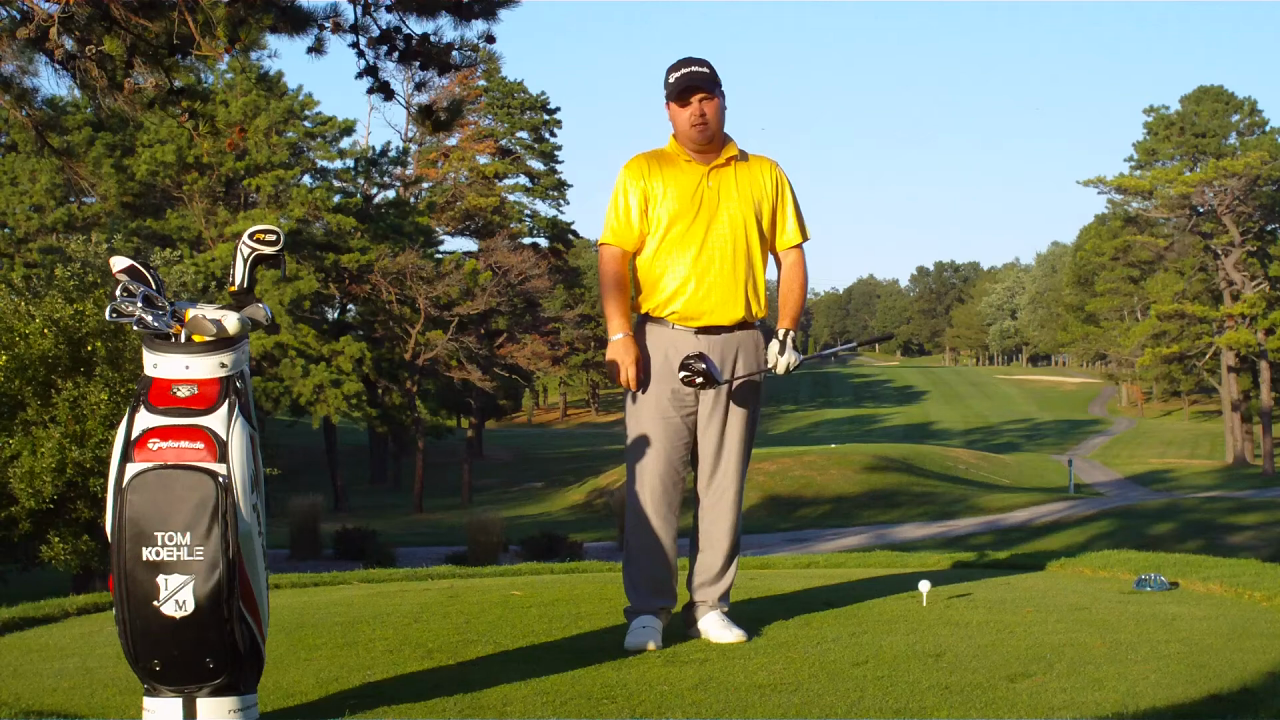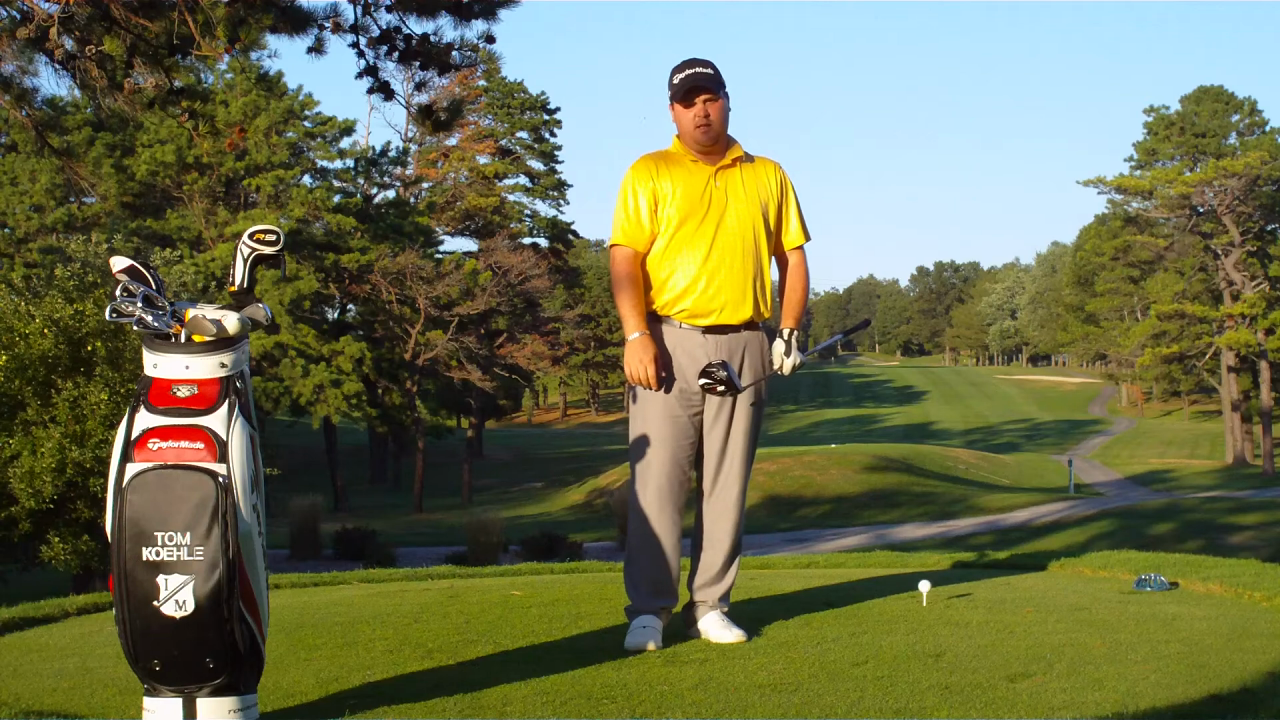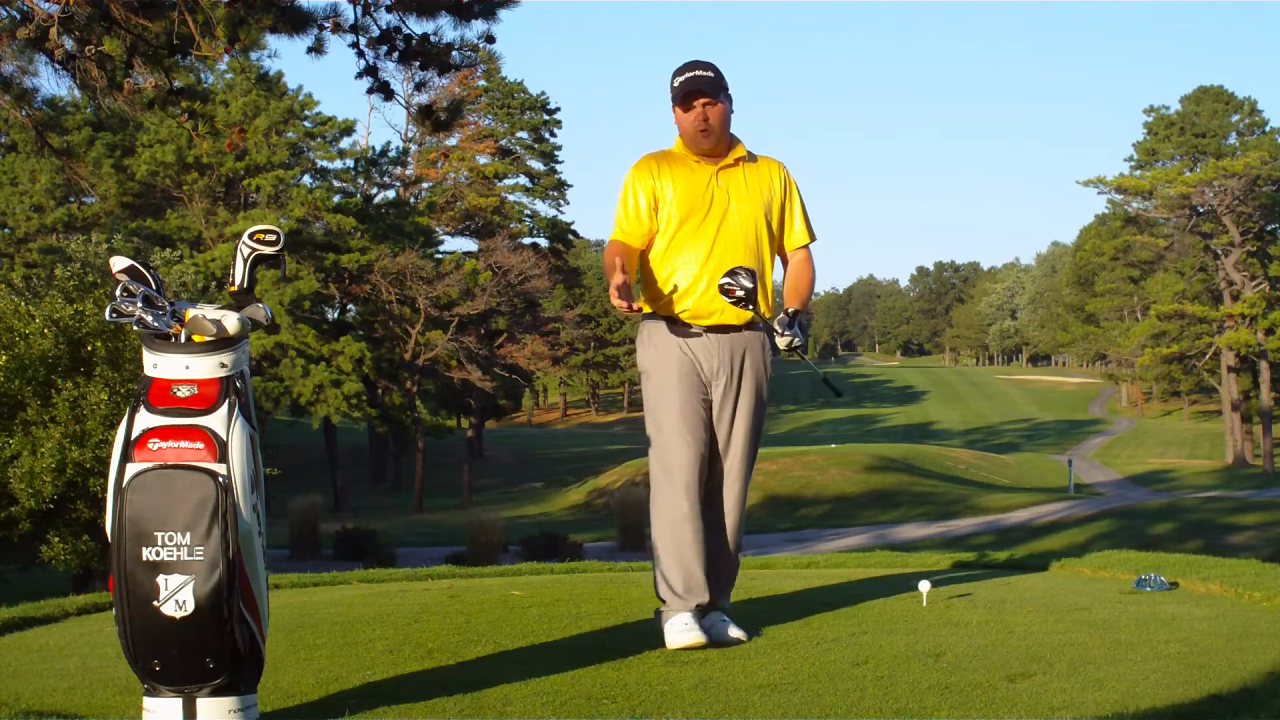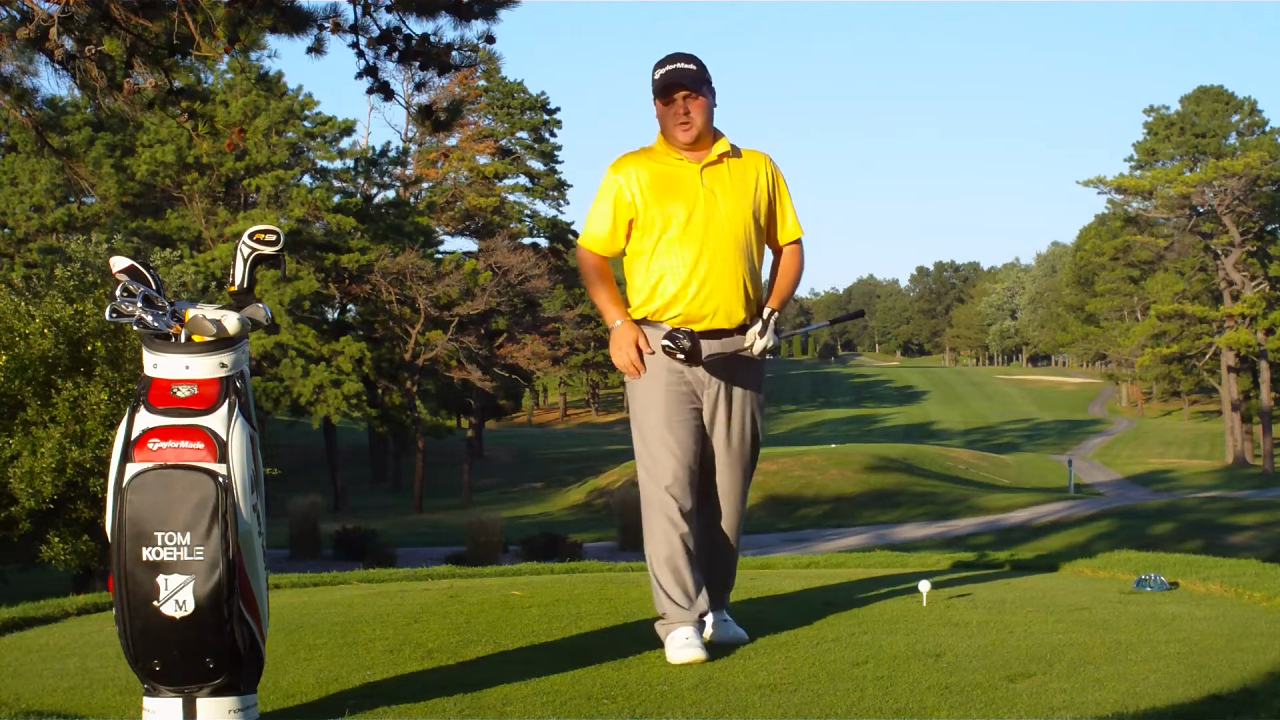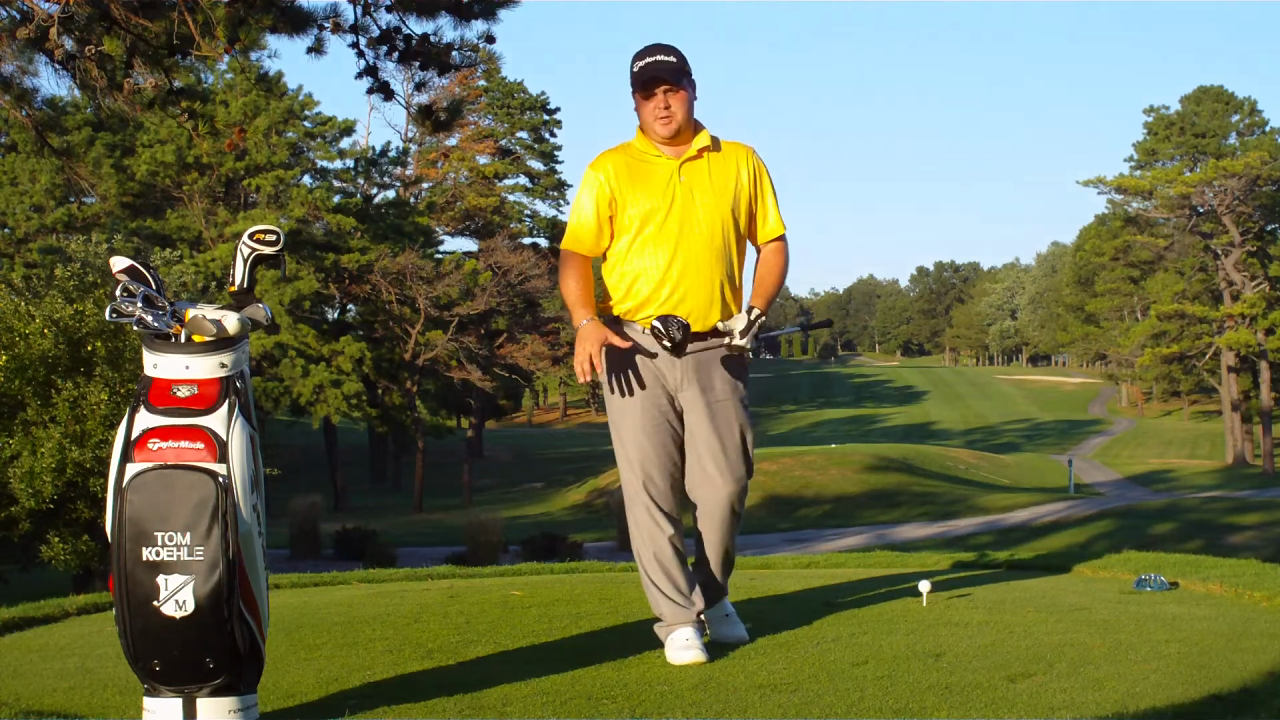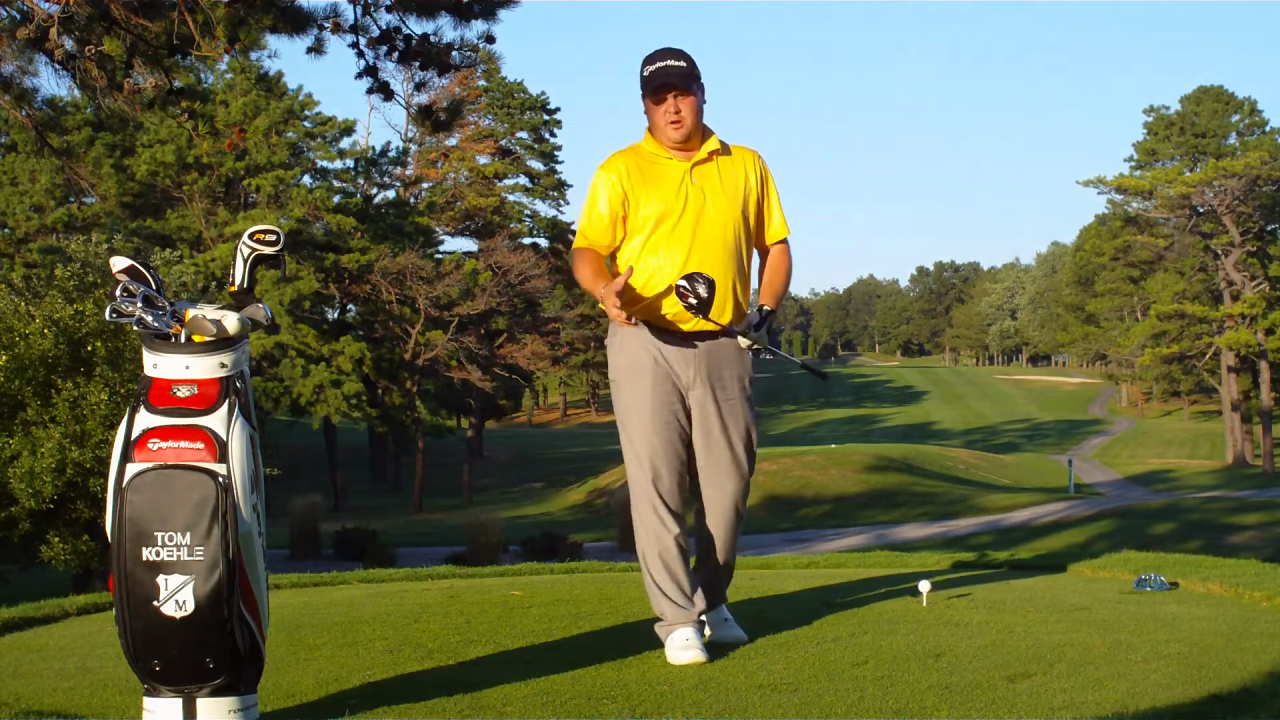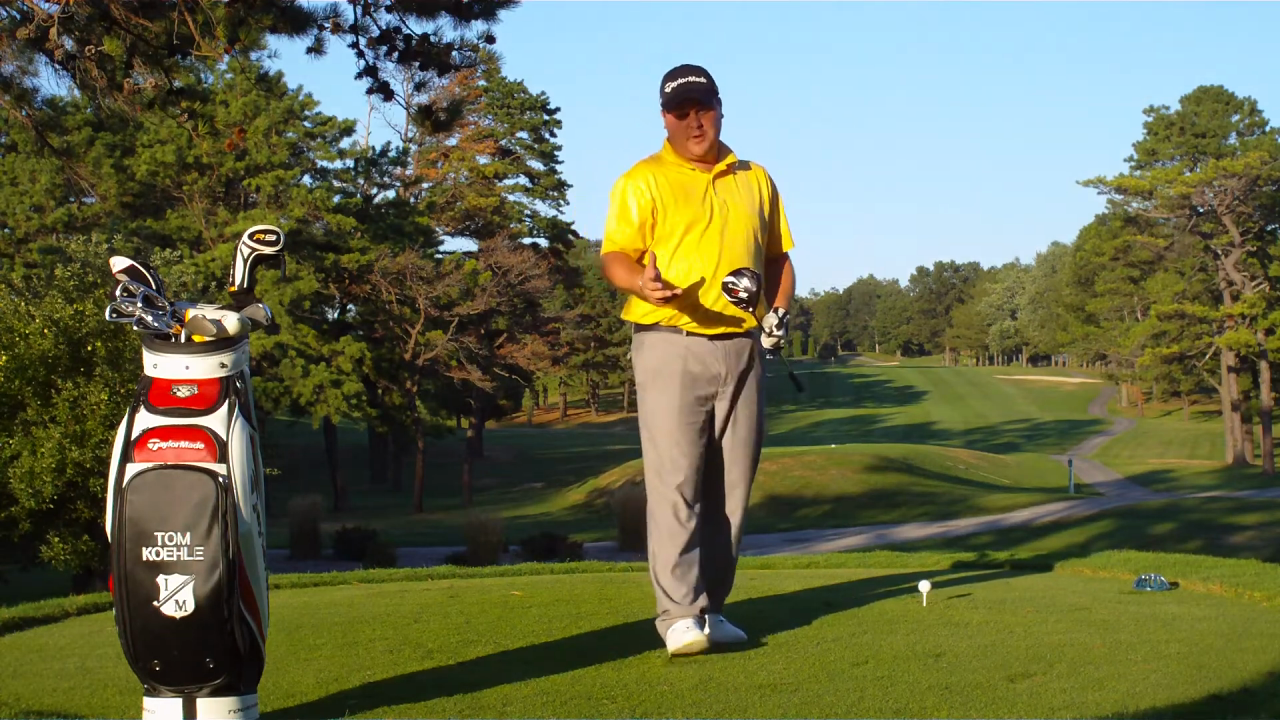
dt=0.7s
person 1, frame 1
left shoulder: (766, 175)
right shoulder: (643, 172)
left elbow: (791, 257)
right elbow: (614, 256)
left wrist: (786, 332)
right wrist: (620, 335)
left hip: (737, 346)
right hip: (661, 342)
left knee: (724, 481)
right knee: (654, 476)
left ankle: (710, 606)
right ankle: (649, 609)
person 1, frame 2
left shoulder: (768, 176)
right shoulder: (649, 173)
left elbow: (792, 258)
right elbow: (624, 258)
left wrist: (789, 332)
right wrist: (636, 335)
left hip: (743, 346)
right hip: (669, 341)
left knee: (726, 481)
right knee: (658, 476)
left ankle: (709, 605)
right ankle: (649, 608)
person 1, frame 3
left shoulder: (772, 175)
right shoulder: (651, 172)
left elbow: (799, 255)
right elbow: (622, 244)
left wrist: (792, 313)
right wrist: (620, 279)
left hip: (744, 343)
right hip: (672, 338)
left knee: (731, 478)
right knee: (679, 469)
left ankle: (714, 603)
right ankle: (680, 608)
person 1, frame 4
left shoulder: (759, 170)
right shoulder: (630, 172)
left elbow: (789, 246)
right elbow: (592, 252)
left wrist: (771, 311)
right wrist: (617, 321)
left hip: (737, 349)
right hip: (659, 347)
left knee: (726, 487)
right knee: (669, 481)
left ankle: (714, 607)
right ankle: (681, 620)
person 1, frame 5
left shoulder: (741, 163)
right shoulder: (609, 169)
left elbow: (772, 243)
right elbow: (576, 253)
left wrist: (755, 311)
right wrist: (586, 321)
left hip: (716, 350)
right hip: (633, 350)
left knee: (724, 484)
right knee: (651, 489)
left ankle: (712, 596)
right ankle: (679, 620)
person 1, frame 6
left shoulder: (747, 166)
right shoulder: (620, 170)
left elbow: (775, 245)
right elbow: (587, 249)
left wrist: (766, 308)
right wrist: (606, 290)
left hip: (724, 347)
right hip: (646, 345)
left knee: (728, 483)
right knee: (658, 484)
left ankle: (711, 601)
right ankle: (677, 620)
person 1, frame 7
left shoulder: (756, 180)
right shoulder: (643, 181)
left elbow: (777, 258)
right elbow: (614, 256)
left wrist: (778, 311)
right wrist: (644, 283)
left hip: (741, 349)
right hip: (670, 345)
left knee: (730, 485)
right knee: (675, 479)
left ankle: (710, 607)
right ankle: (678, 616)
